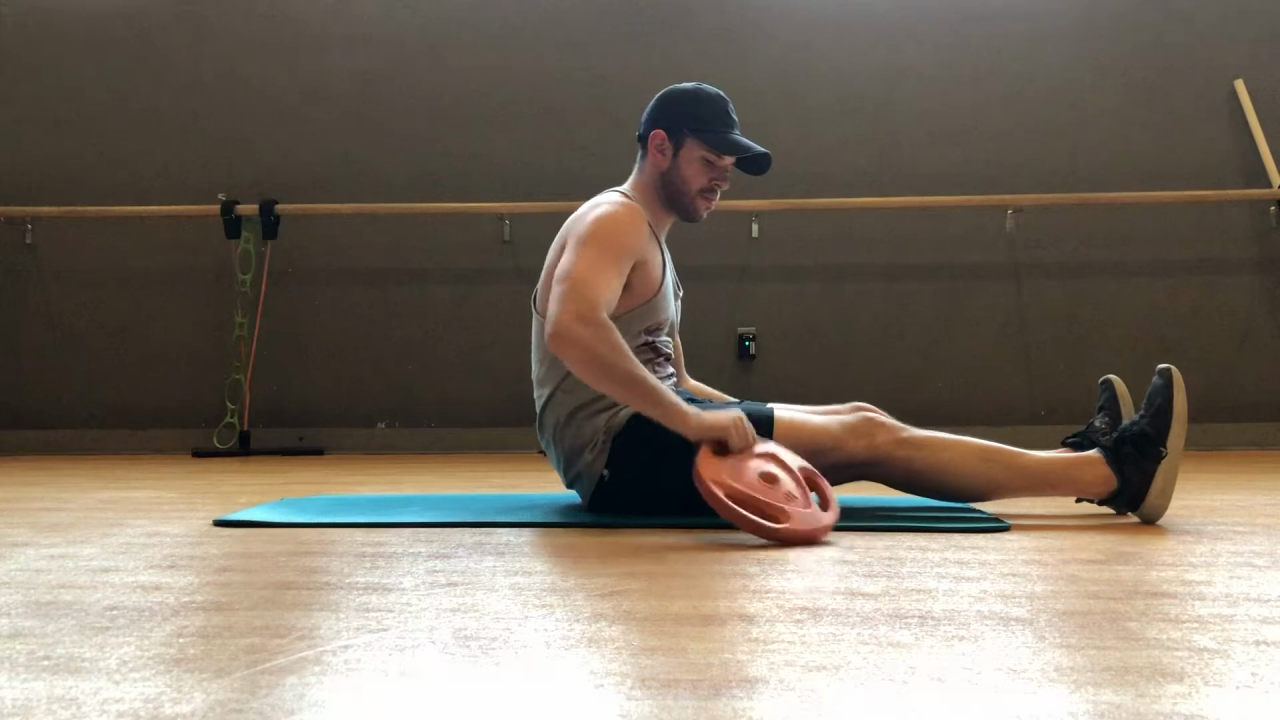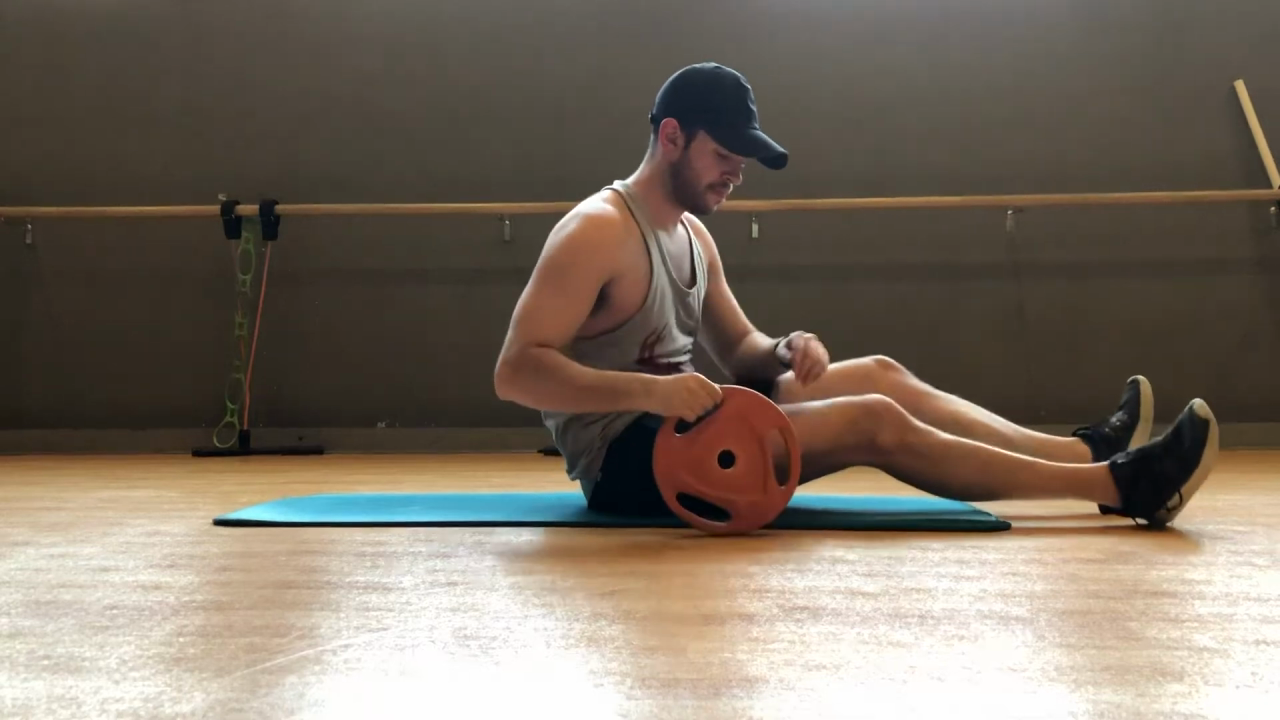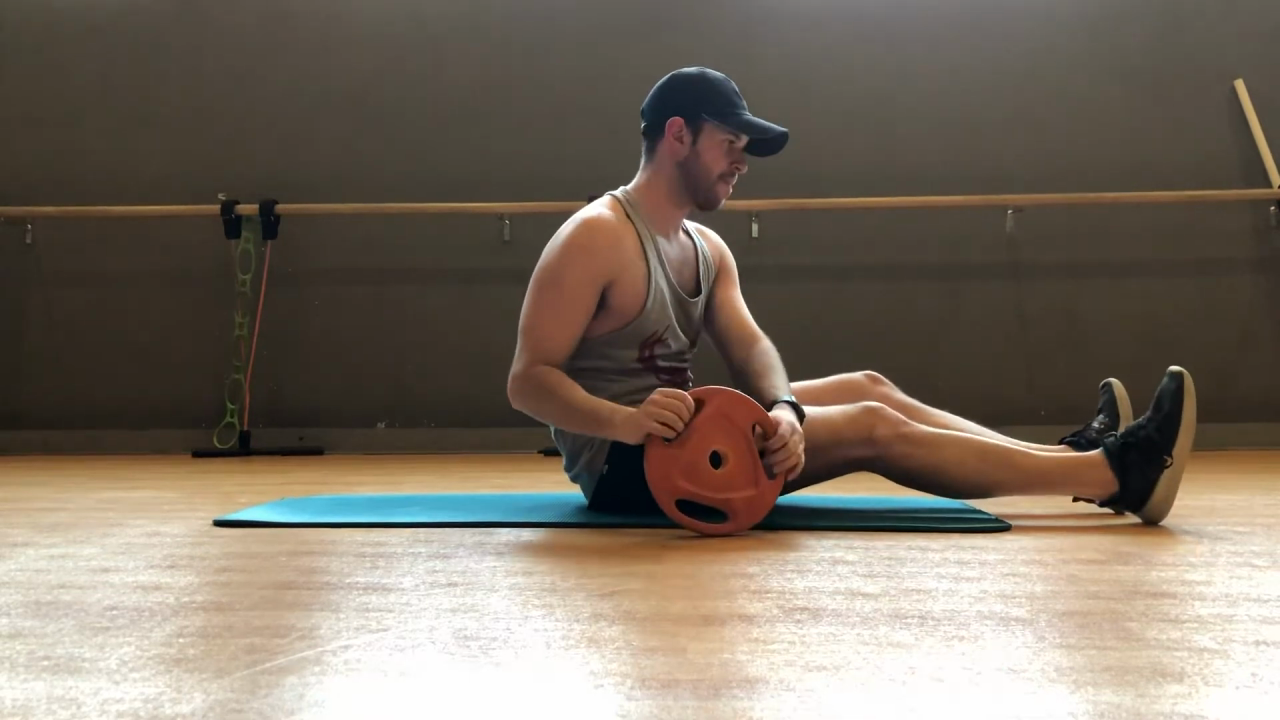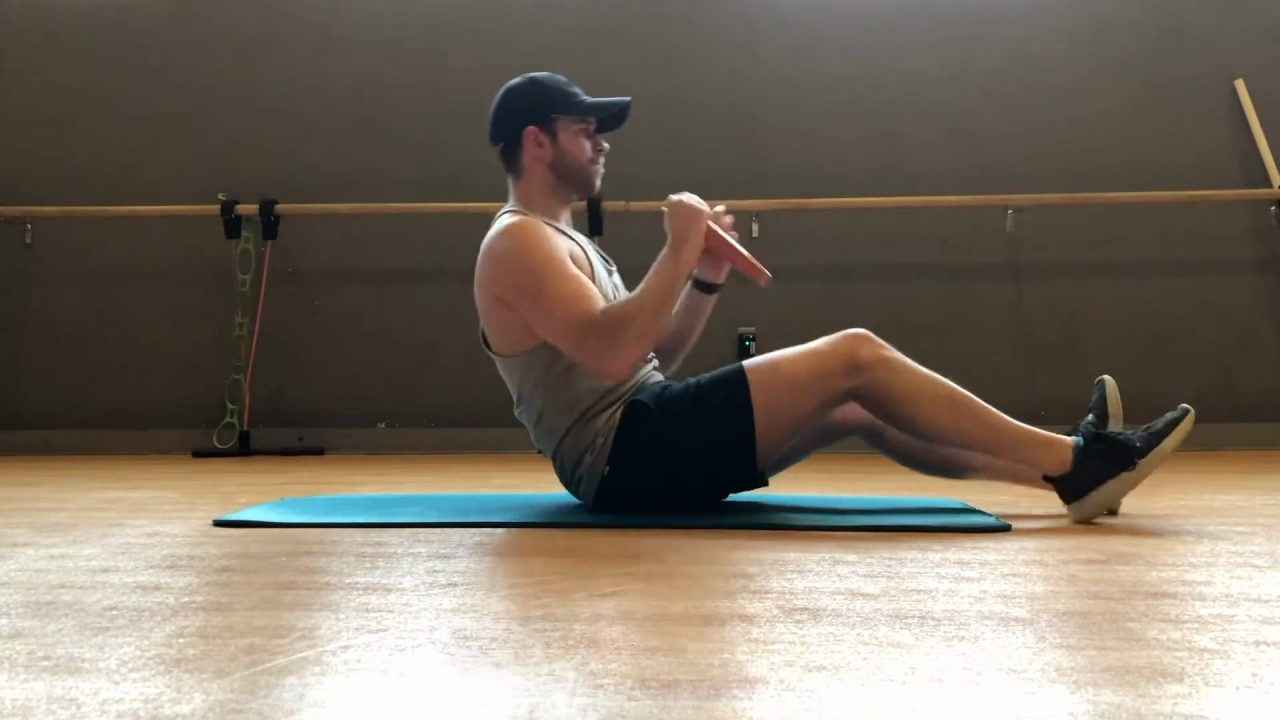
dt=1s
person 1, frame 1
left shoulder: (648, 243)
right shoulder: (613, 222)
right elbow: (567, 329)
left wrist: (770, 420)
right wrist: (687, 419)
left hip: (638, 441)
right hip: (617, 453)
left knee: (858, 420)
right knee: (866, 439)
left ankle: (1080, 459)
right ankle: (1112, 473)
person 1, frame 2
left shoulder: (692, 235)
right shoulder: (597, 232)
left elbow: (736, 346)
right elbow: (515, 372)
left wrist: (783, 352)
right wrist: (649, 390)
left hip: (676, 430)
right hip: (624, 457)
left knee: (882, 376)
right knee: (876, 424)
left ankle: (1087, 454)
right ankle: (1121, 487)
person 1, frame 3
left shoulder: (706, 248)
right shoulder: (595, 239)
left elbow: (751, 350)
right elbow: (528, 382)
left wrist: (784, 411)
right wrist: (624, 420)
left hip: (674, 434)
right hip: (622, 461)
left knee: (866, 389)
right knee: (871, 429)
left ankle: (1074, 457)
right ankle: (1115, 473)
person 1, frame 4
left shoulder: (561, 240)
right shoulder: (517, 242)
left elbow: (654, 362)
right elbow: (615, 354)
left wrist: (705, 278)
right wrist: (678, 251)
left hip: (642, 446)
right hip: (628, 457)
left knee: (853, 406)
right knee: (857, 356)
left ankle: (1064, 461)
right ankle: (1078, 462)
